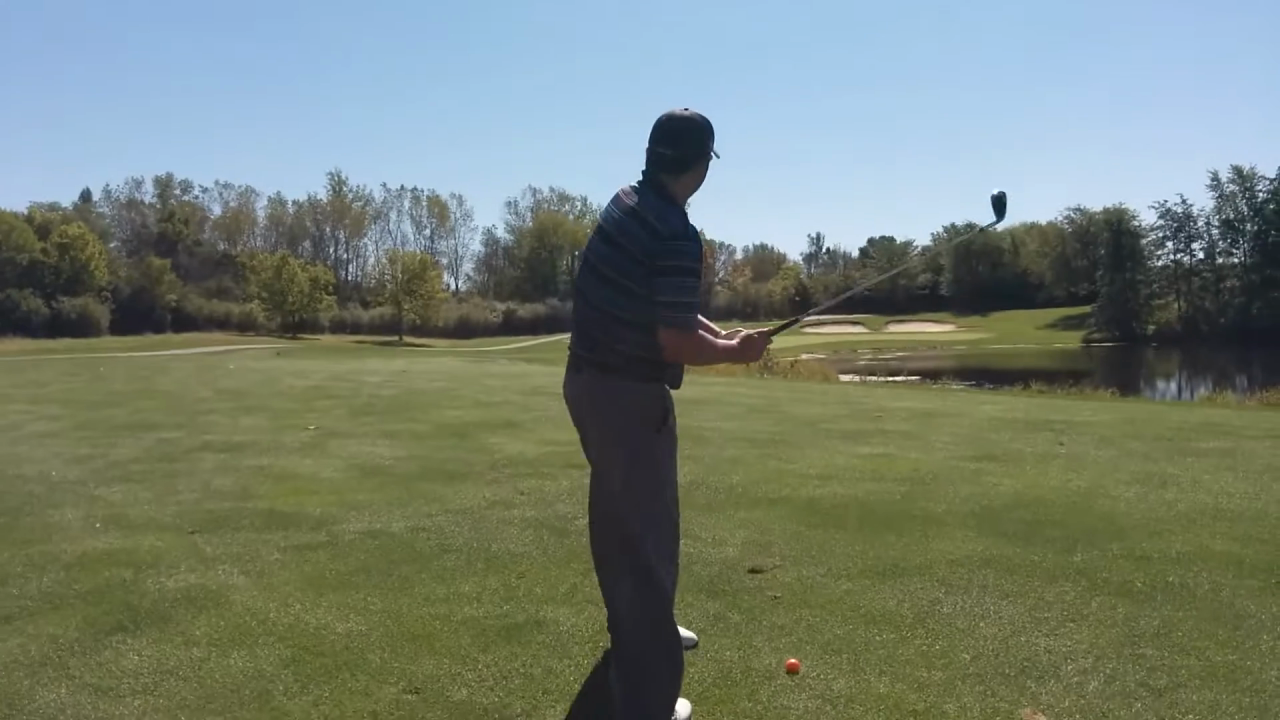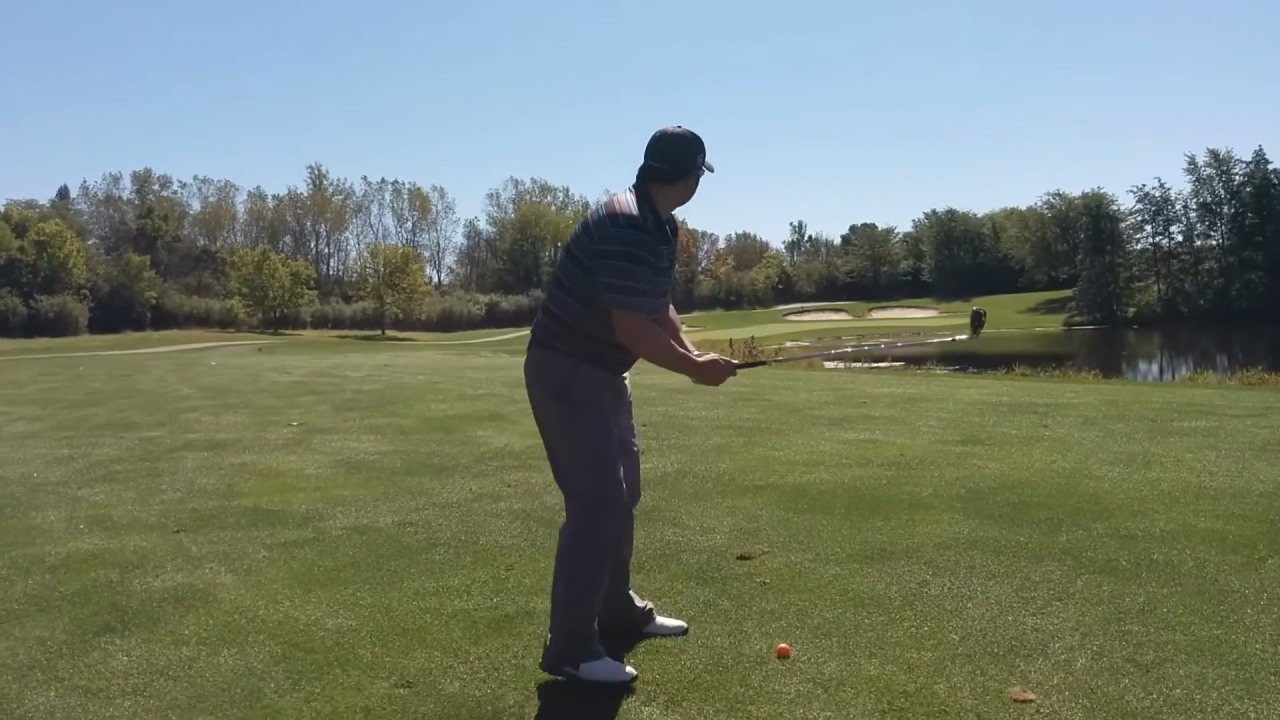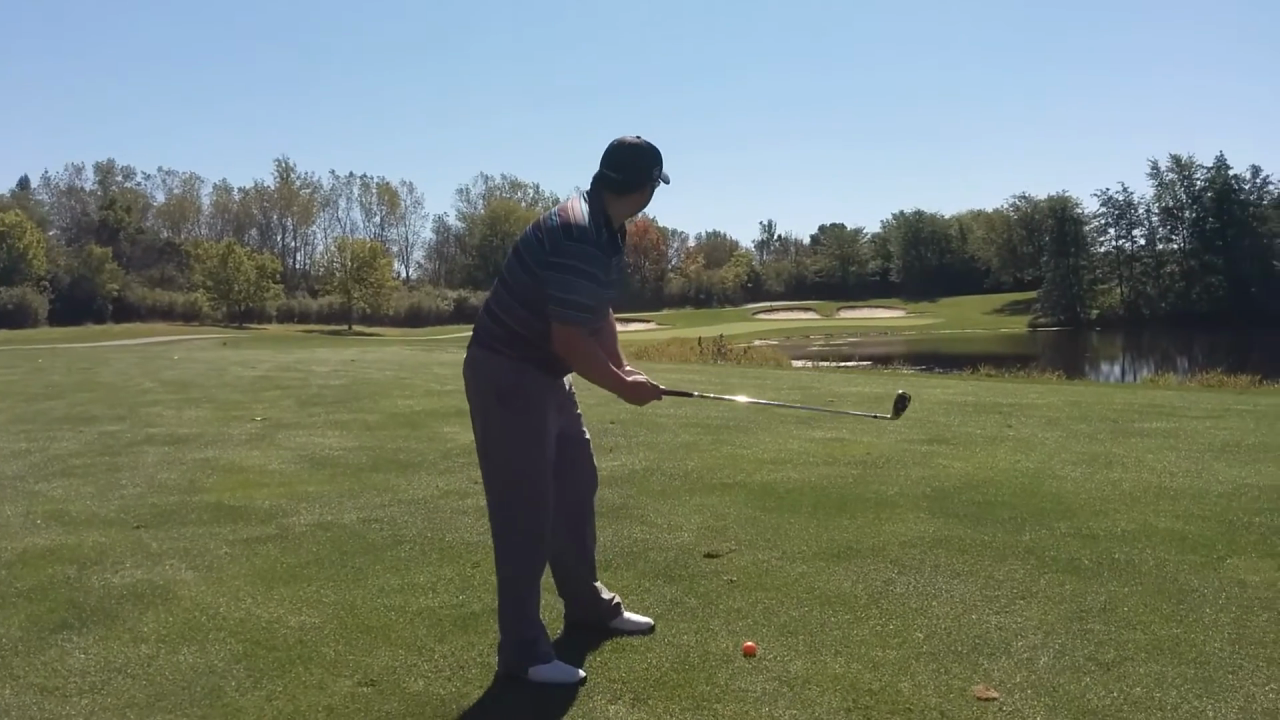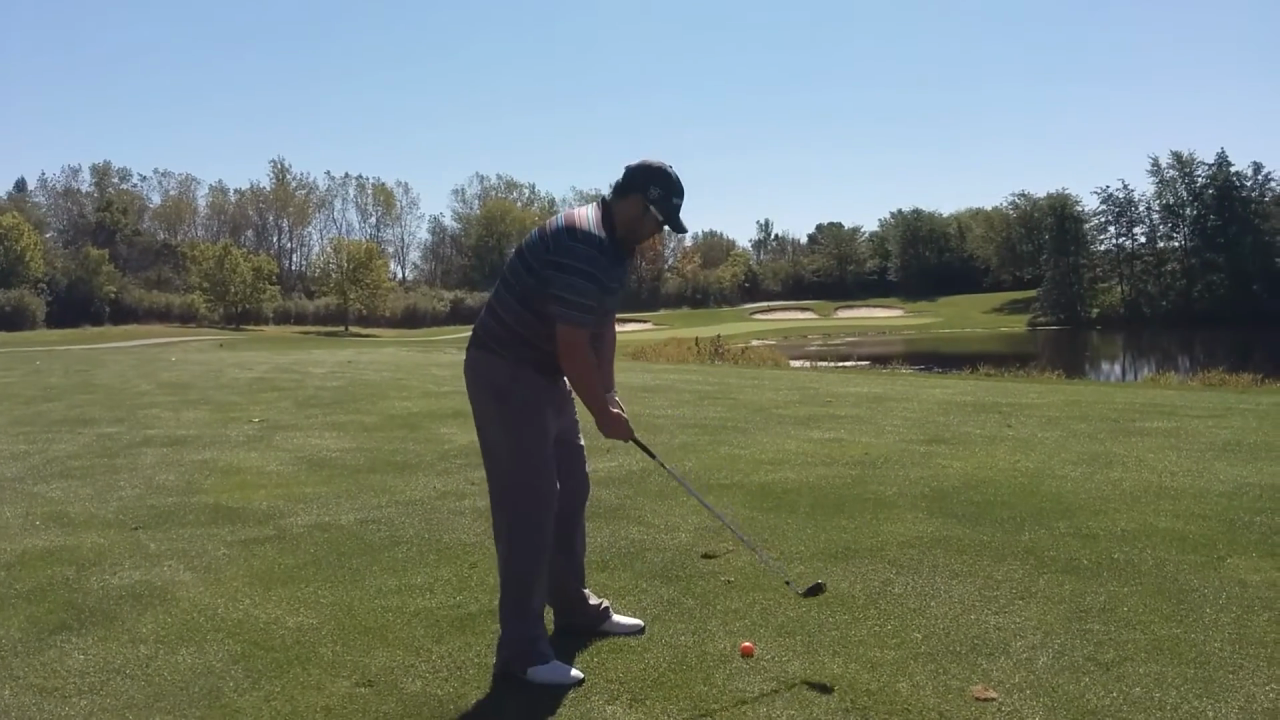
dt=0.4s
person 1, frame 1
left shoulder: (625, 204)
right shoulder: (675, 233)
right elbow: (677, 344)
left wrist: (716, 330)
right wrist: (738, 349)
left hip: (590, 380)
right hip: (630, 392)
left knee: (619, 515)
right knee: (647, 540)
left ankle: (635, 626)
person 1, frame 2
left shoulder: (657, 225)
right shoulder: (628, 226)
left elbow: (656, 307)
right elbow: (631, 327)
left wrist: (691, 352)
right wrist: (693, 368)
left hip: (601, 372)
right hip: (566, 371)
left knee: (619, 493)
right knee: (596, 500)
left ankle: (617, 606)
right ankle: (570, 645)
person 1, frame 3
left shoulder: (606, 233)
right shoulder: (578, 238)
left elbow: (598, 313)
right elbow: (569, 340)
left wrist: (622, 369)
right wrist: (622, 388)
left hip: (543, 373)
right hip: (506, 373)
left knee: (576, 485)
right knee: (525, 506)
left ankle: (586, 601)
right ankle: (521, 647)
person 1, frame 4
left shoulder: (613, 243)
right shoulder: (583, 241)
left elbow: (601, 325)
right elbow: (572, 343)
left wrist: (609, 395)
right wrist: (603, 412)
left hip: (543, 373)
right hip: (505, 372)
left knee: (569, 490)
right knee: (529, 502)
left ankle: (573, 605)
right ankle: (520, 646)
